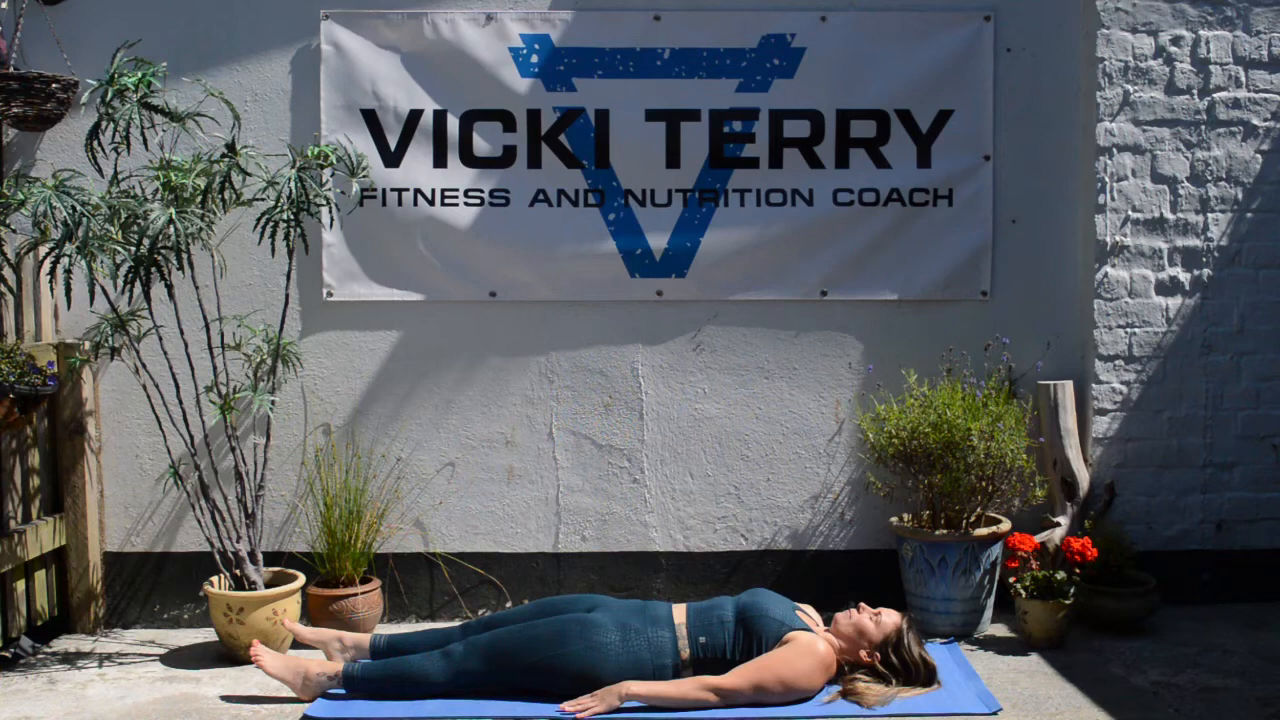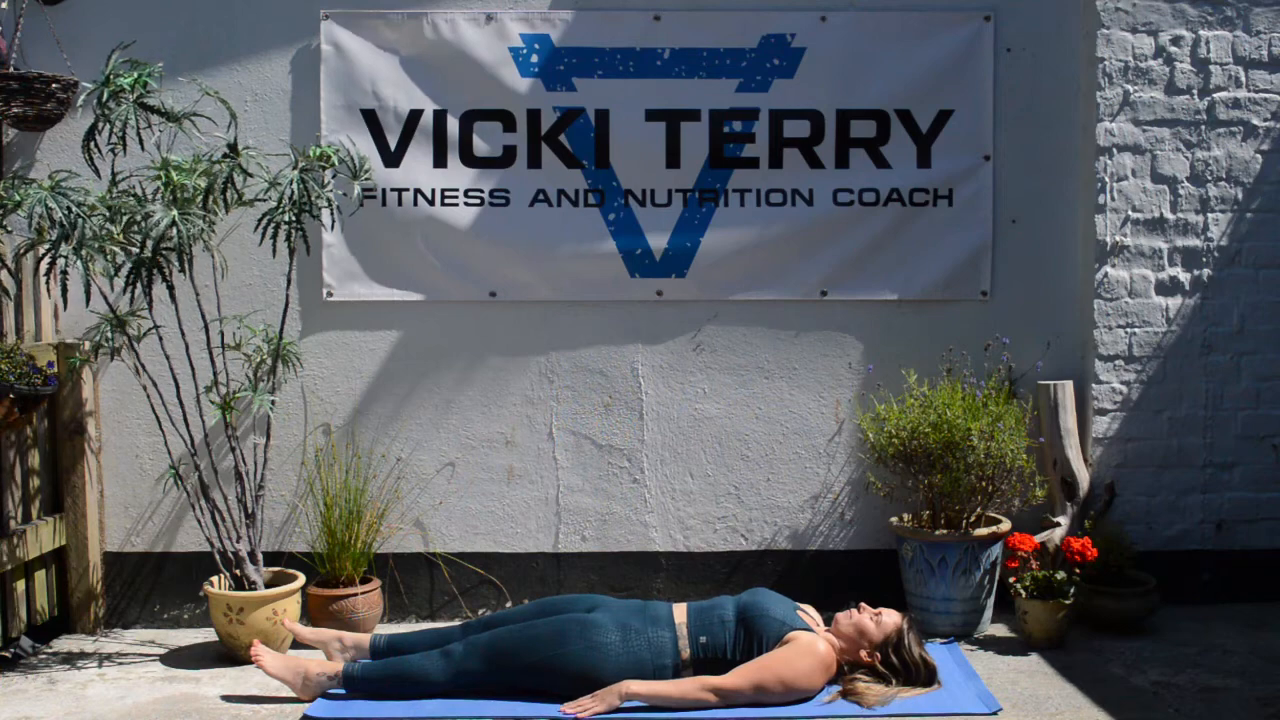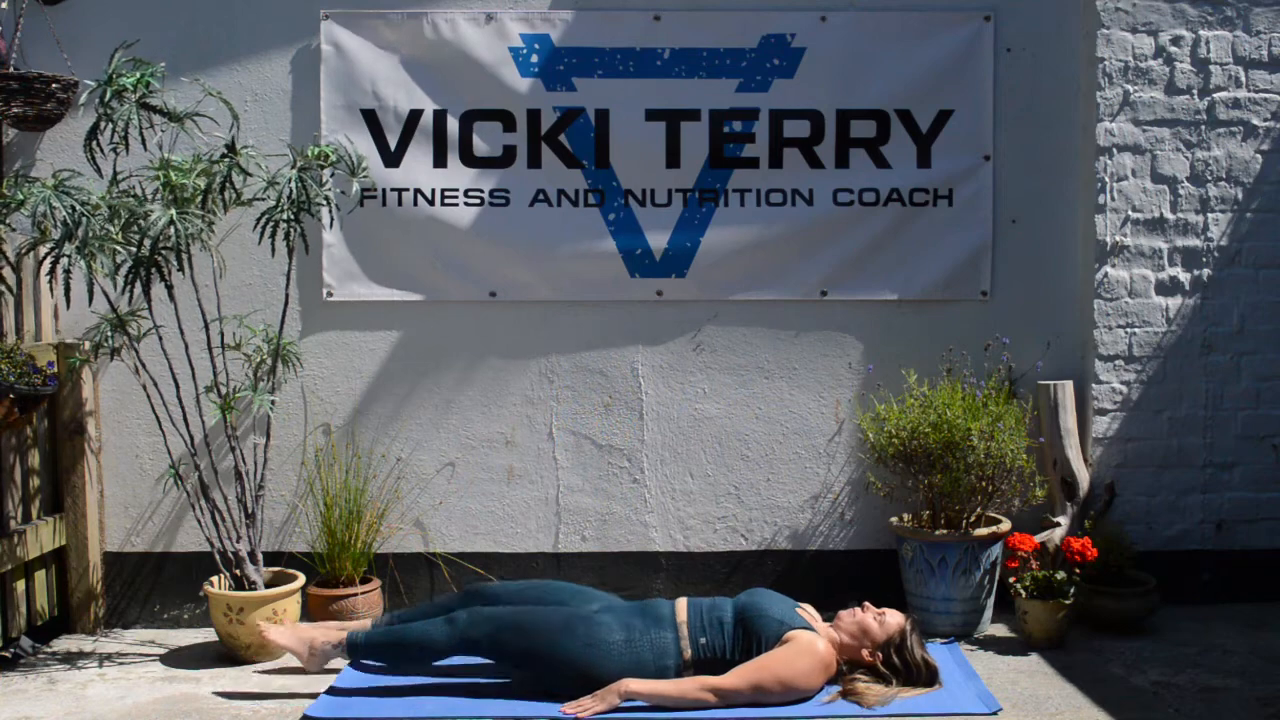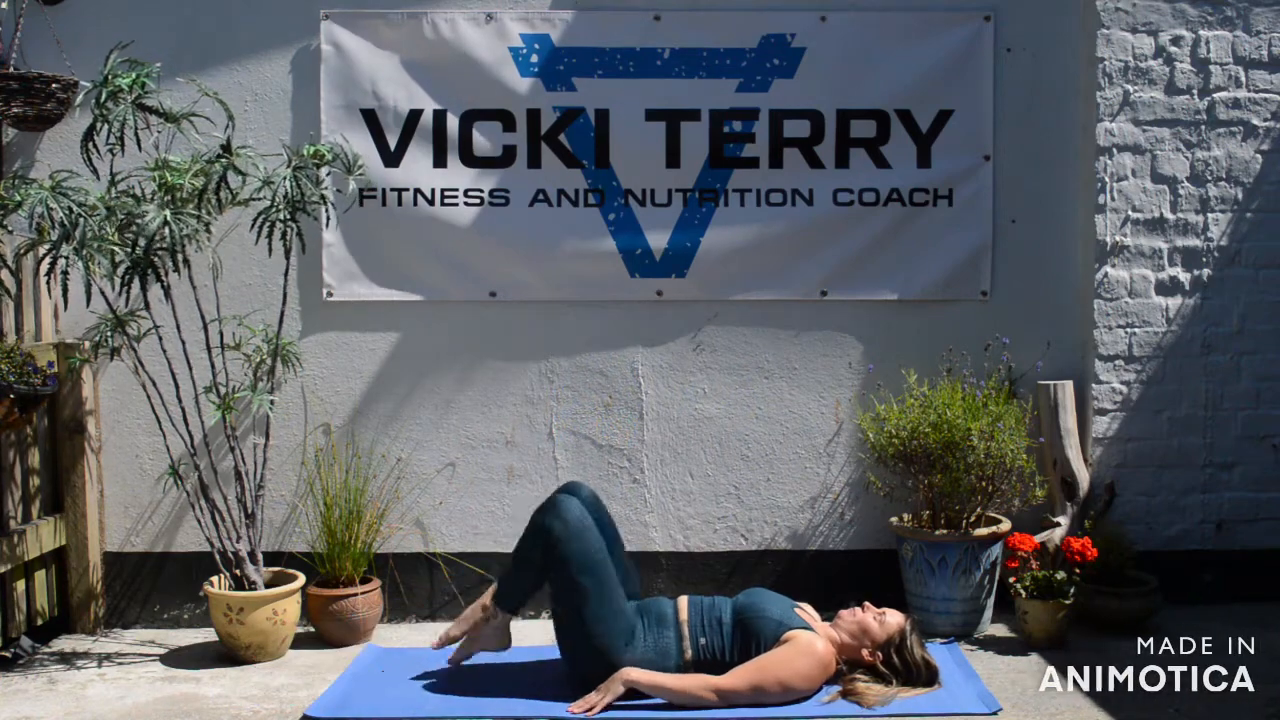
dt=0.5s
person 1, frame 1
left shoulder: (813, 663)
right shoulder: (809, 620)
left hip: (624, 651)
right hip: (635, 615)
left knee: (463, 664)
right knee: (480, 629)
right ankle: (356, 645)
person 1, frame 2
left shoulder: (814, 661)
right shoulder: (809, 620)
left hip: (626, 652)
right hip: (635, 616)
left knee: (467, 663)
right knee: (484, 630)
right ankle: (358, 646)
person 1, frame 3
left shoulder: (813, 660)
right shoulder: (808, 618)
left hip: (625, 653)
right hip: (633, 616)
left knee: (474, 625)
right knee: (482, 596)
left ankle: (334, 646)
right ankle: (356, 629)
person 1, frame 4
left shoulder: (812, 658)
right shoulder: (808, 619)
left wrist: (630, 678)
left hip: (628, 654)
right hip: (646, 618)
left knee: (563, 514)
right knee: (576, 499)
left ankle: (493, 611)
right ankle: (494, 610)
